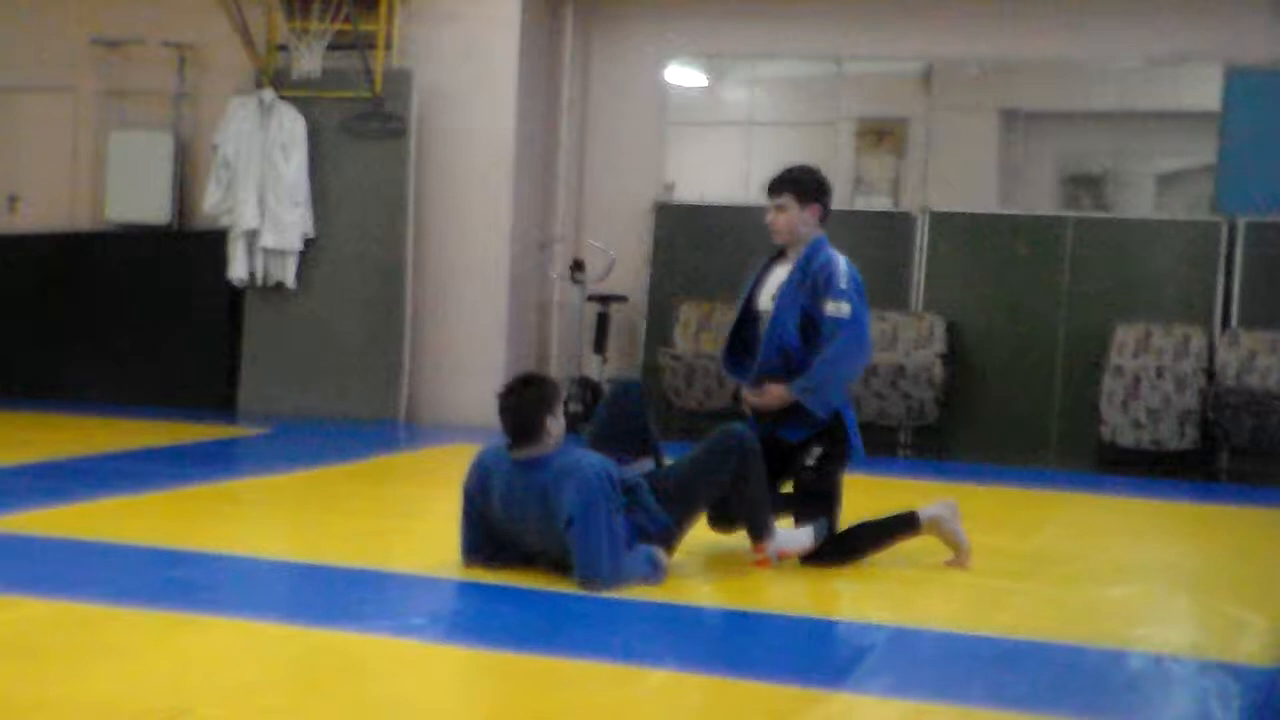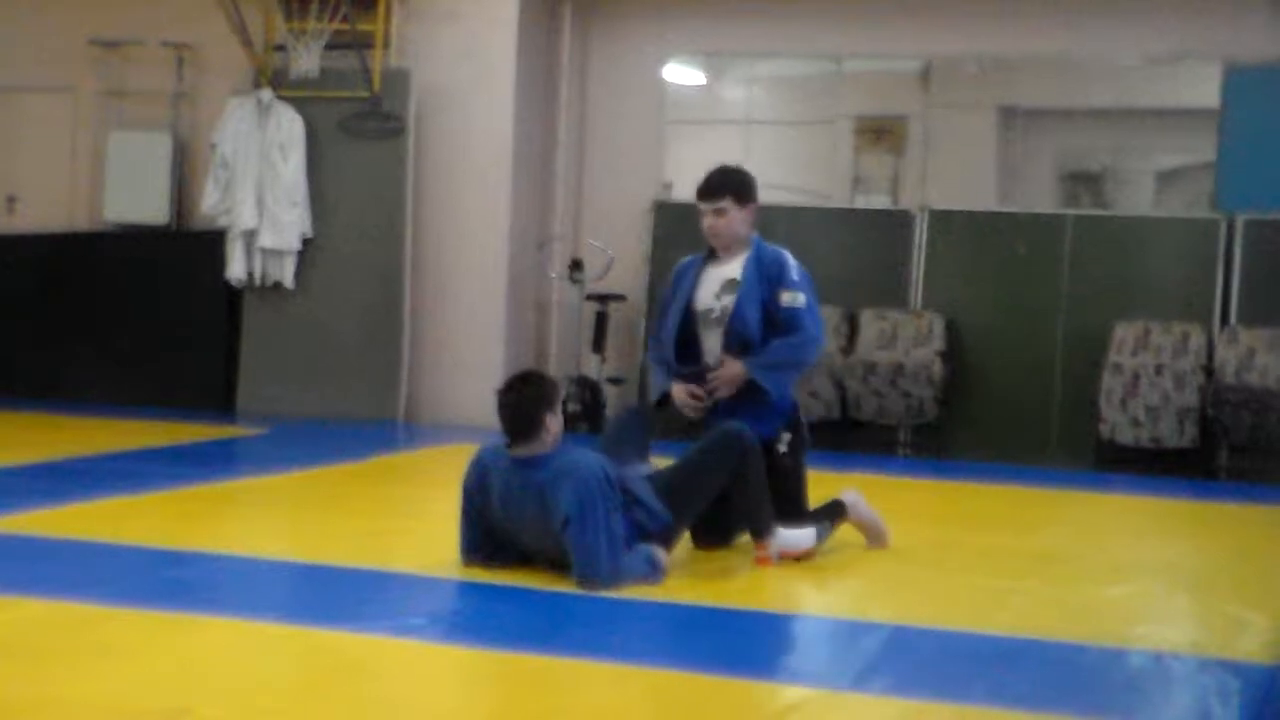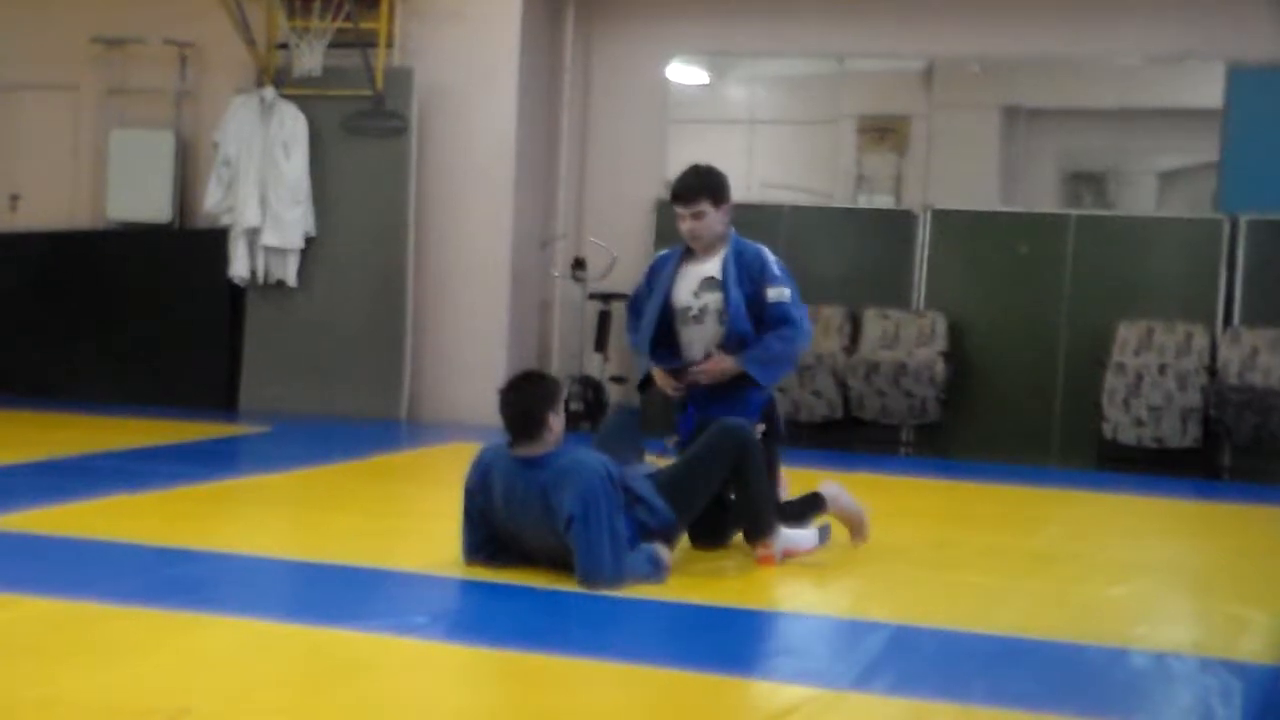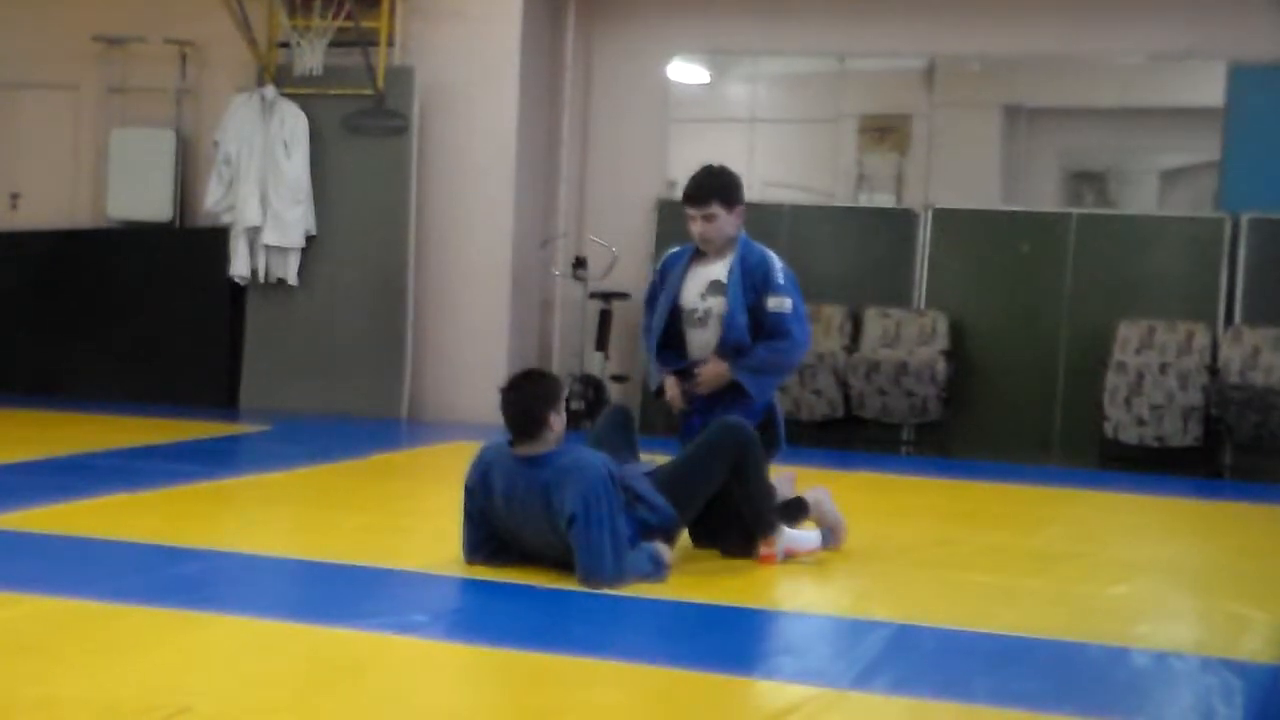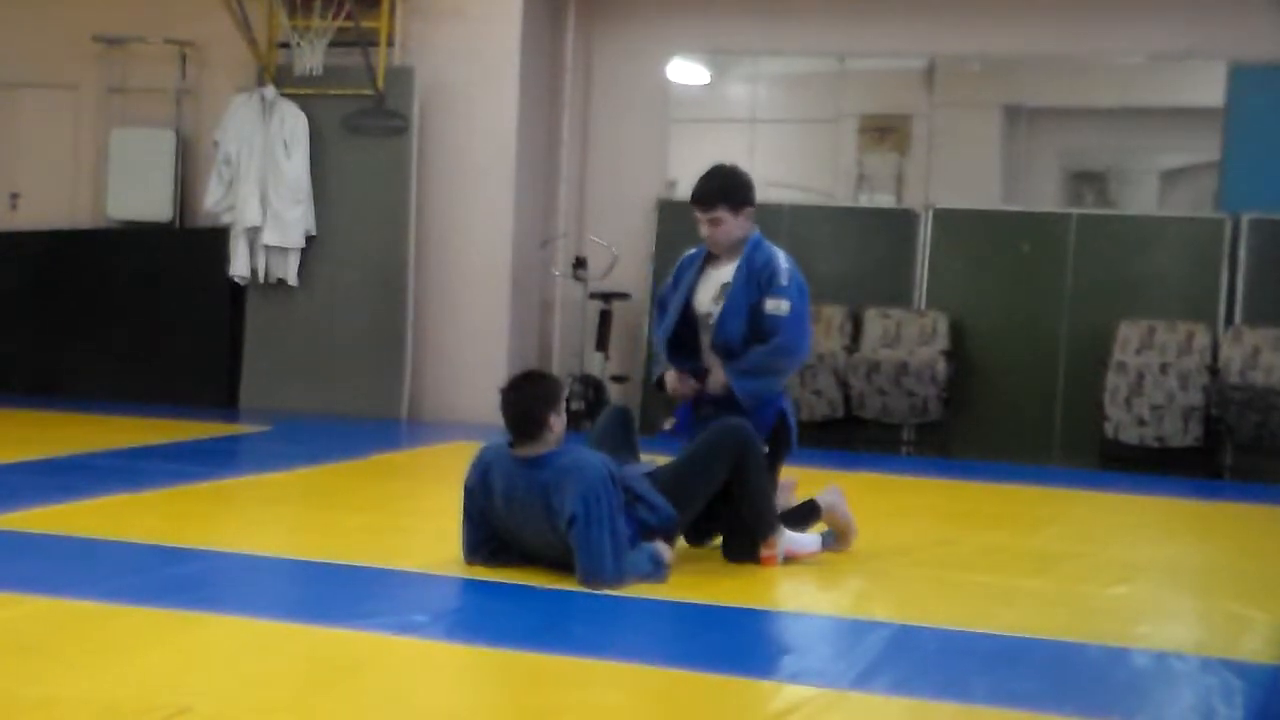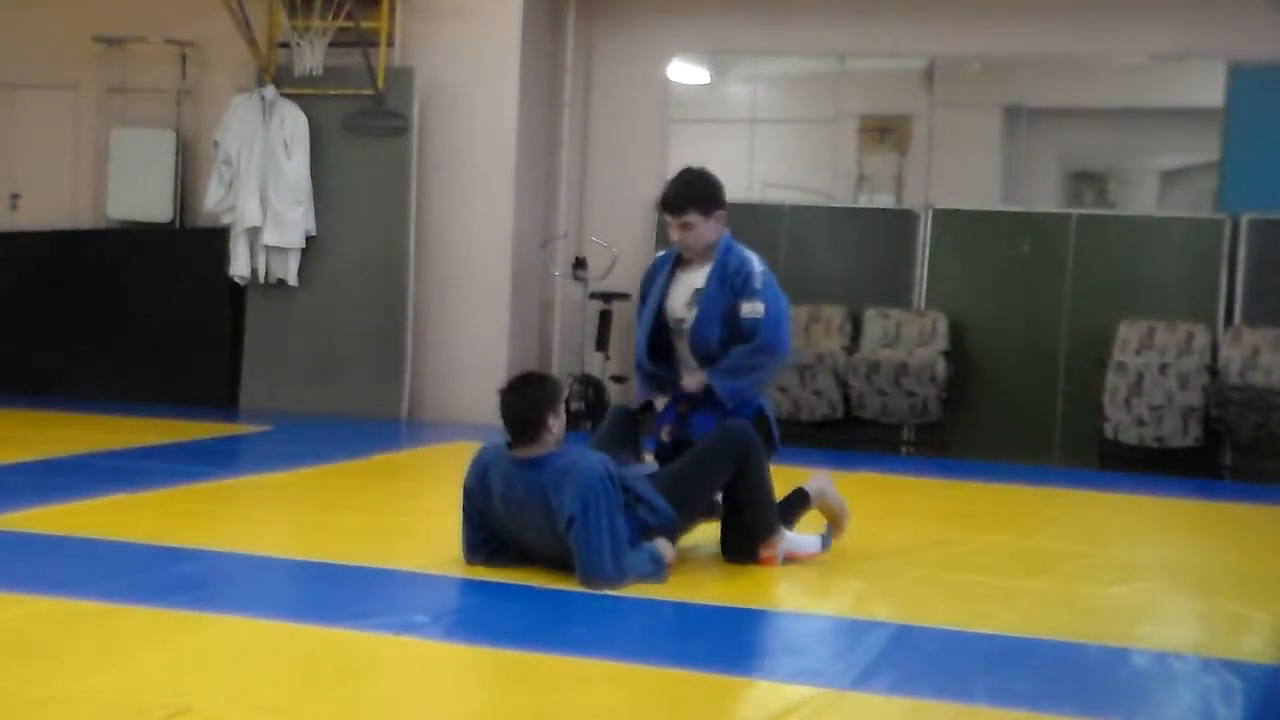
dt=0.4s
person 1, frame 1
left shoulder: (485, 465)
right shoulder: (581, 475)
left elbow: (477, 553)
right elbow: (600, 573)
left wrist: (543, 550)
right wrist: (651, 563)
right hip: (643, 524)
left knee: (628, 396)
right knee: (736, 441)
left ankle: (646, 471)
right ankle: (767, 541)
person 1, frame 2
left shoulder: (483, 465)
right shoulder: (578, 475)
left elbow: (476, 553)
right elbow: (600, 573)
left wrist: (536, 550)
right wrist: (649, 561)
right hip: (640, 527)
left knee: (634, 420)
right knee: (735, 439)
right ankle: (770, 540)
person 1, frame 3
left shoulder: (485, 465)
right shoulder: (580, 475)
left elbow: (478, 552)
right elbow: (602, 572)
left wrist: (538, 549)
right wrist: (652, 561)
right hip: (644, 526)
right knee: (734, 434)
right ankle: (770, 539)
person 1, frame 4
left shoulder: (486, 464)
right shoulder: (584, 473)
left elbow: (479, 551)
right elbow: (605, 570)
left wrist: (542, 548)
right wrist: (654, 559)
left hip: (584, 515)
right hip: (643, 524)
left knee: (617, 415)
right knee: (734, 434)
right ankle: (774, 538)
person 1, frame 5
left shoulder: (485, 464)
right shoulder: (584, 474)
left elbow: (479, 551)
right elbow: (604, 572)
left wrist: (545, 548)
right wrist: (654, 558)
left hip: (586, 516)
right hip: (641, 524)
left knee: (618, 416)
right knee: (735, 435)
right ankle: (771, 540)
person 1, frame 6
left shoulder: (484, 465)
right shoulder: (584, 475)
left elbow: (479, 551)
right elbow: (604, 572)
left wrist: (539, 548)
right wrist: (655, 557)
left hip: (585, 519)
right hip: (639, 526)
right knee: (737, 437)
right ankle: (773, 541)
person 2, frame 1
left shoulder: (832, 270)
right shoulder: (774, 266)
left elbow: (849, 350)
right elbow: (750, 337)
left wrist: (791, 393)
right wrist: (748, 384)
left hip: (815, 423)
right hip: (772, 420)
left knee: (820, 551)
right knee: (723, 515)
left ankle: (927, 520)
right ankle: (815, 503)
person 2, frame 2
left shoulder: (777, 265)
right shoulder: (689, 271)
left elbow: (806, 339)
right elbow: (662, 338)
left wrist: (747, 370)
right wrist: (671, 385)
left hip: (769, 418)
right hip: (714, 419)
right knee: (707, 536)
person 2, frame 3
left shoulder: (756, 261)
right shoulder: (664, 266)
left elbow: (793, 330)
right elbow: (637, 320)
left wrist: (737, 364)
right wrist: (653, 367)
left hip: (746, 408)
right hip: (694, 410)
right knee: (705, 535)
left ankle: (825, 501)
person 2, frame 4
left shoulder: (764, 268)
right shoulder: (674, 265)
left elbow: (792, 343)
right elbow: (654, 326)
left wrist: (730, 372)
right wrist: (665, 377)
left hip: (746, 415)
right hip: (696, 413)
person 2, frame 5
left shoulder: (773, 267)
right shoulder: (691, 264)
left elbow: (789, 346)
right elbow: (663, 319)
left wrist: (731, 377)
right wrist: (669, 370)
left hip: (756, 416)
right hip: (705, 412)
right knee: (698, 529)
left ankle: (819, 508)
person 2, frame 6
left shoulder: (746, 272)
right shoulder: (661, 269)
left elbow: (771, 345)
right elbow: (649, 340)
left wrist: (710, 379)
right wrist: (654, 392)
left hip: (734, 416)
right hip: (680, 415)
